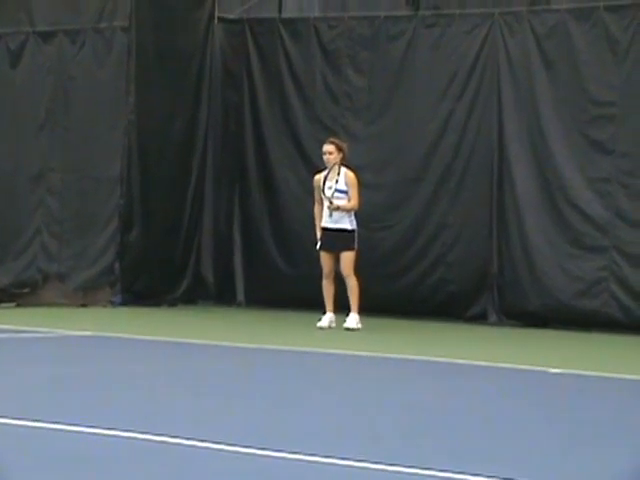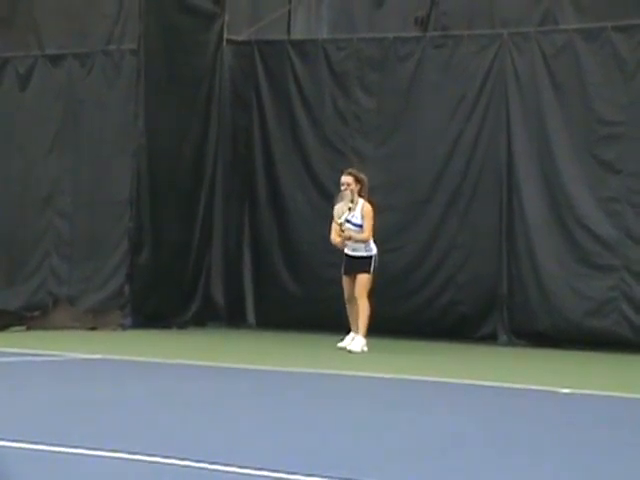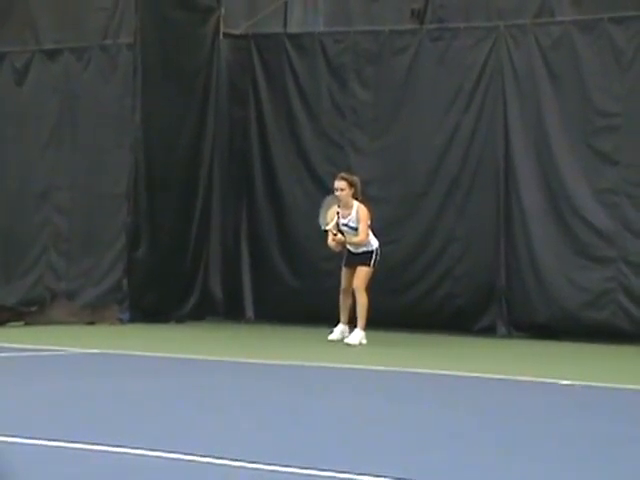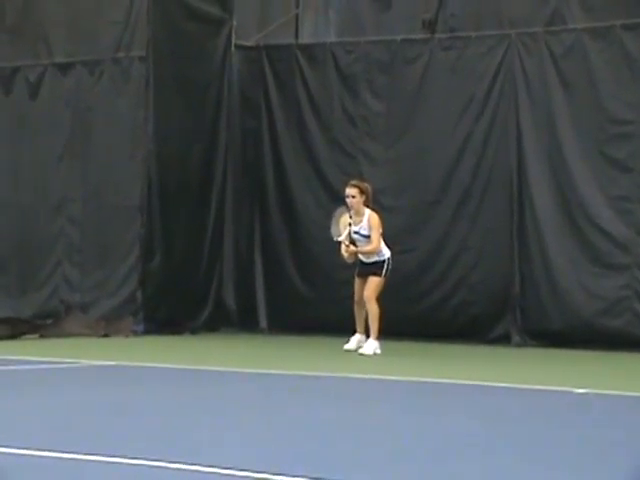
dt=1s
person 1, frame 1
left shoulder: (348, 176)
right shoulder: (319, 179)
left elbow: (354, 204)
left wrist: (338, 206)
right wrist: (318, 229)
left hip: (346, 230)
right hip: (327, 230)
left knee: (347, 273)
right knee: (327, 274)
left ankle: (354, 316)
right ankle: (329, 315)
person 1, frame 2
left shoulder: (365, 208)
left elbow: (367, 236)
right elbow: (333, 234)
left wrist: (350, 236)
right wrist: (338, 240)
left hip: (366, 257)
right hip: (349, 256)
left knee: (360, 295)
right knee: (349, 297)
left ankle: (361, 340)
right ankle: (354, 333)
person 1, frame 3
left shoulder: (361, 210)
right shoulder: (334, 211)
left elbow: (363, 239)
right elbow: (331, 238)
left wrist: (344, 240)
right wrist: (334, 244)
left hip: (368, 251)
right hip: (351, 251)
left knee: (358, 287)
right knee: (344, 289)
left ankle: (360, 332)
right ankle: (343, 326)
person 1, frame 4
left shoulder: (372, 218)
right shoulder: (346, 219)
left elbow: (375, 247)
right elbow: (344, 244)
left wrist: (356, 250)
right wrist: (347, 253)
left hip: (380, 260)
right hip: (363, 261)
left knee: (369, 297)
right knee: (358, 299)
left ankle: (373, 342)
right ankle: (360, 336)
